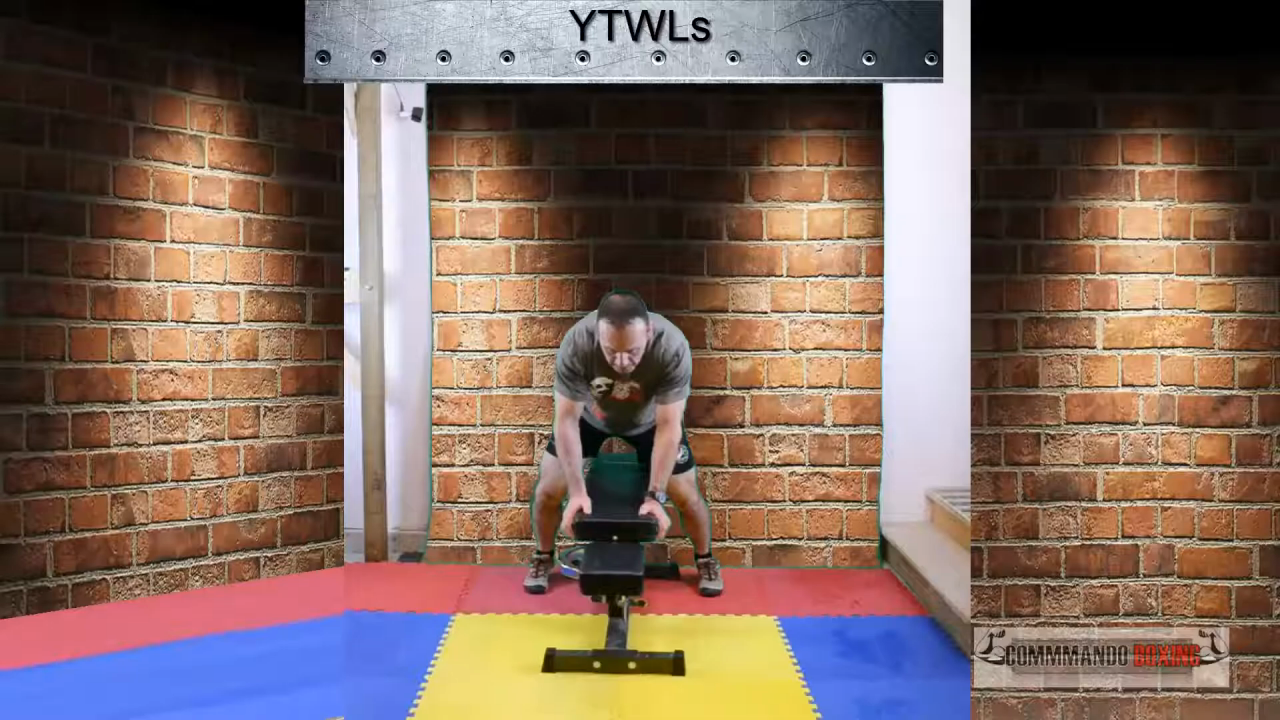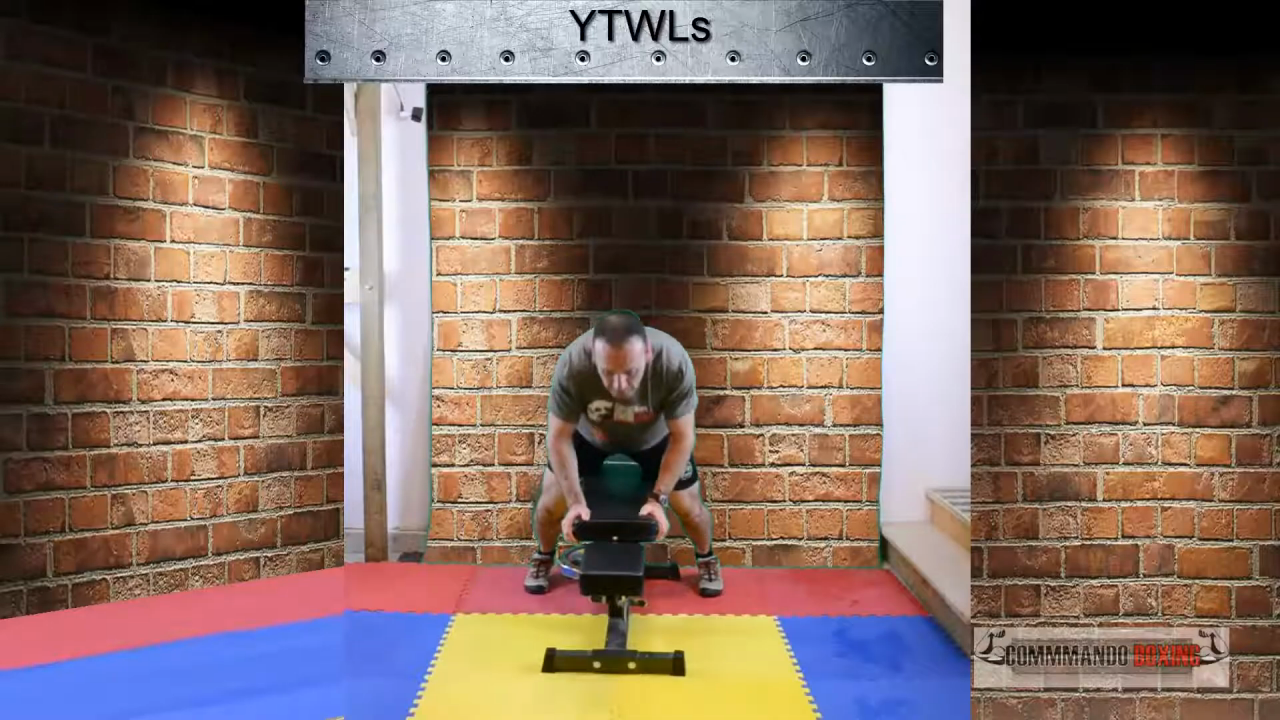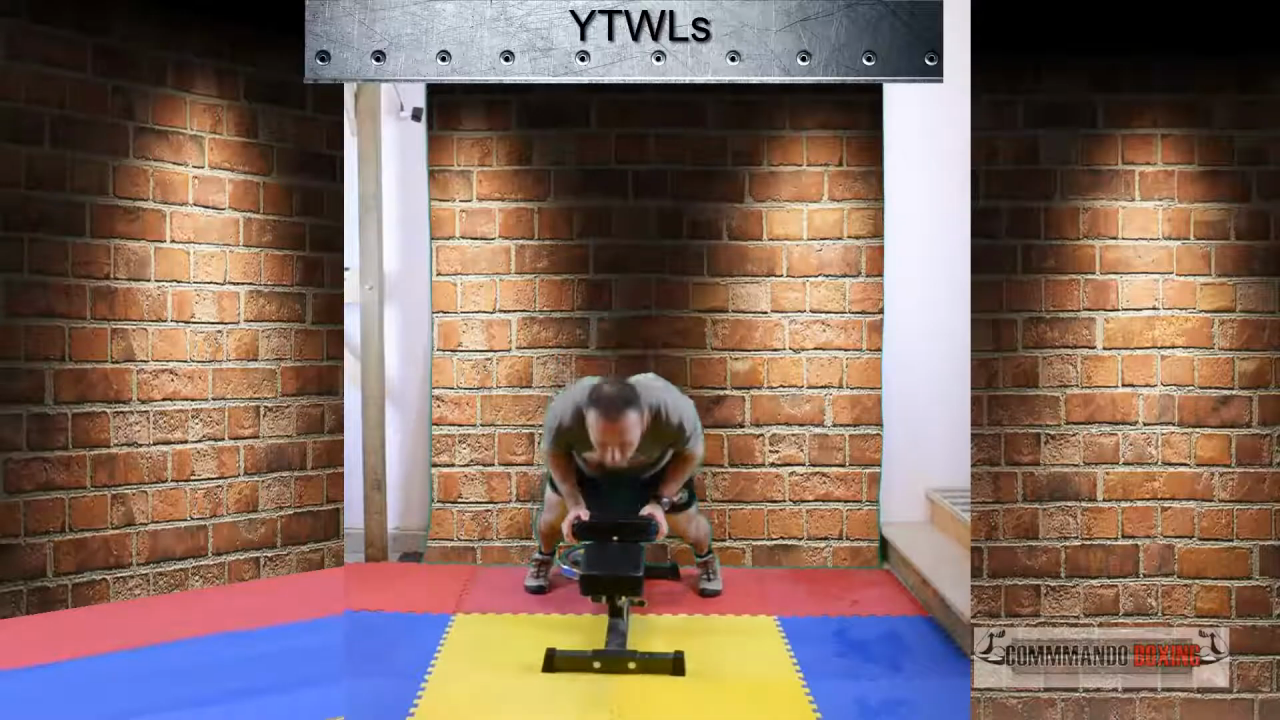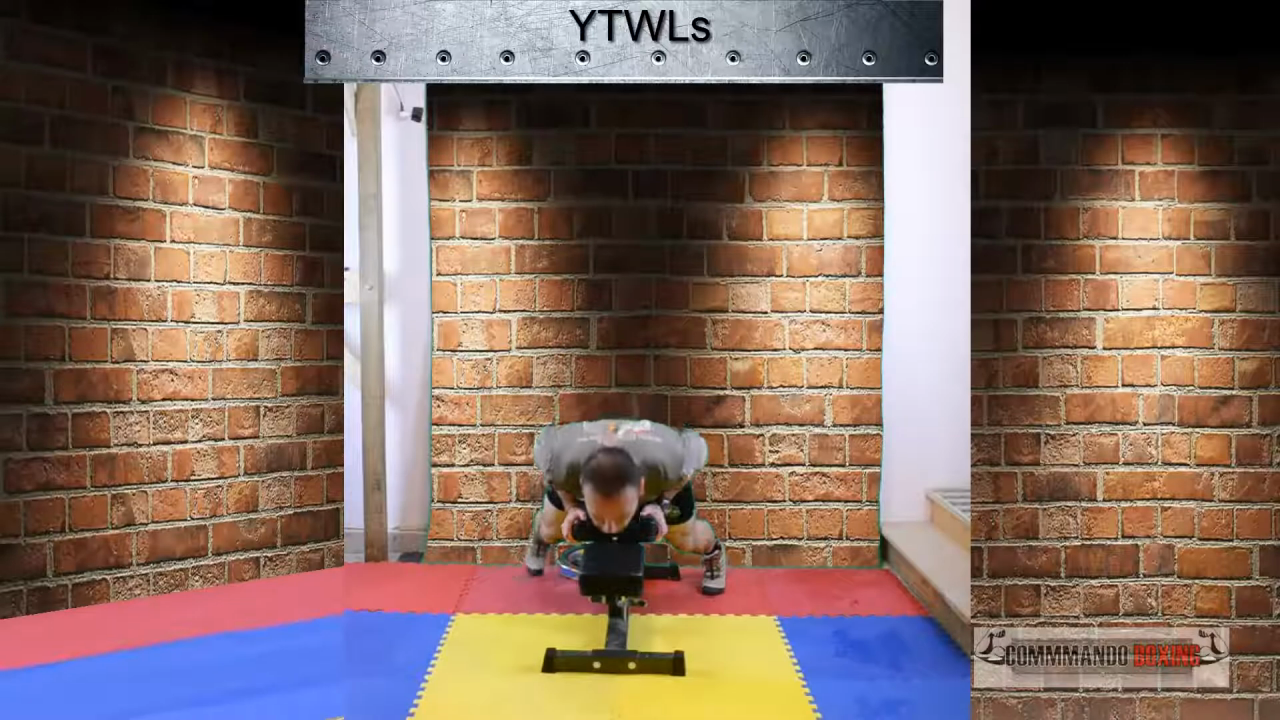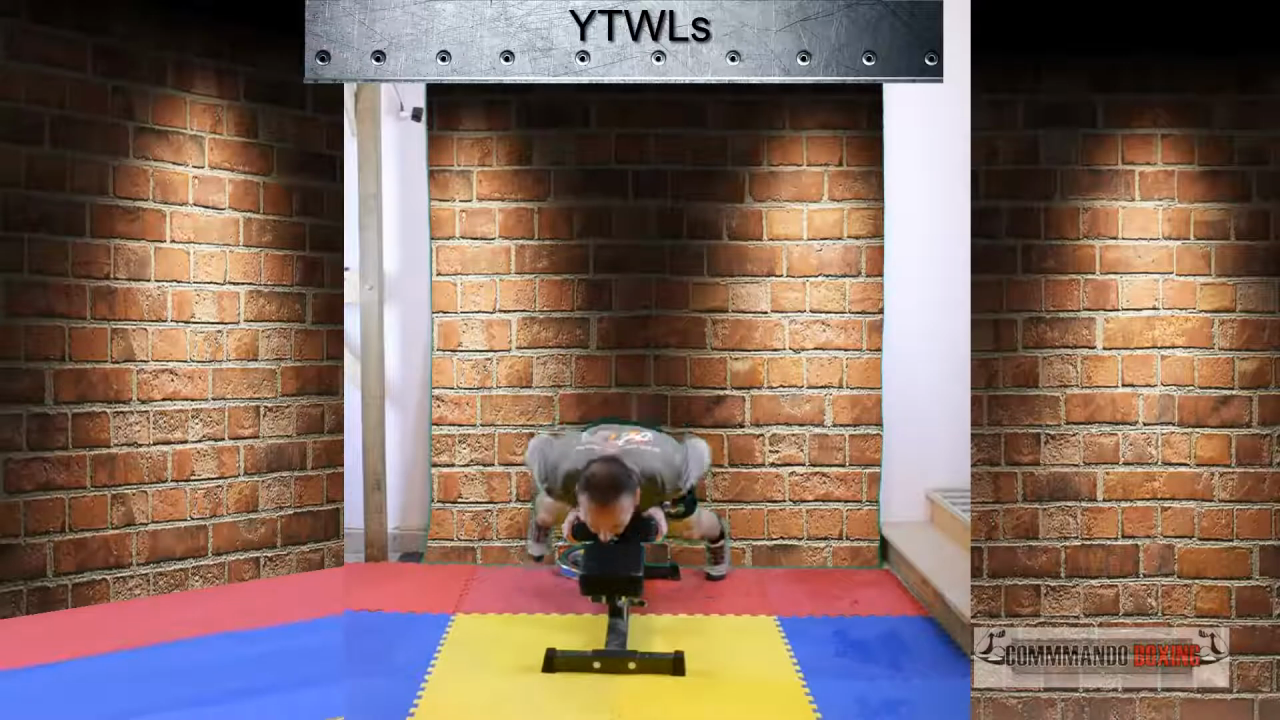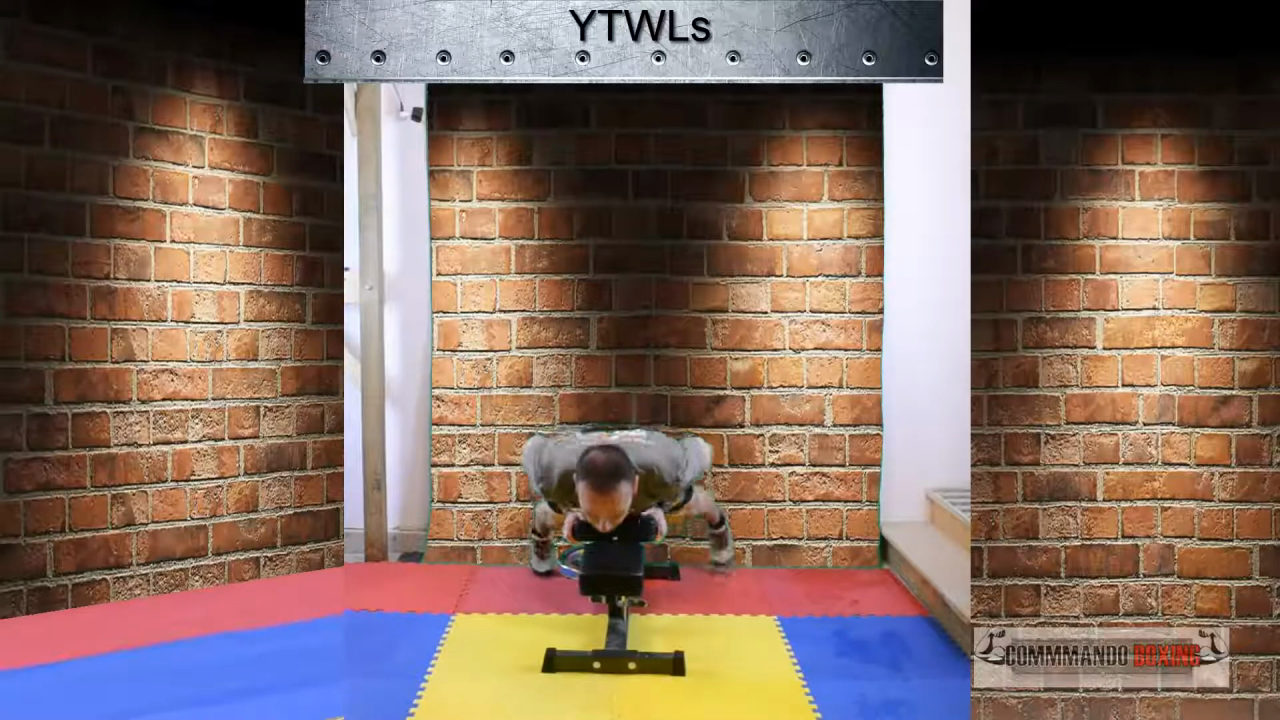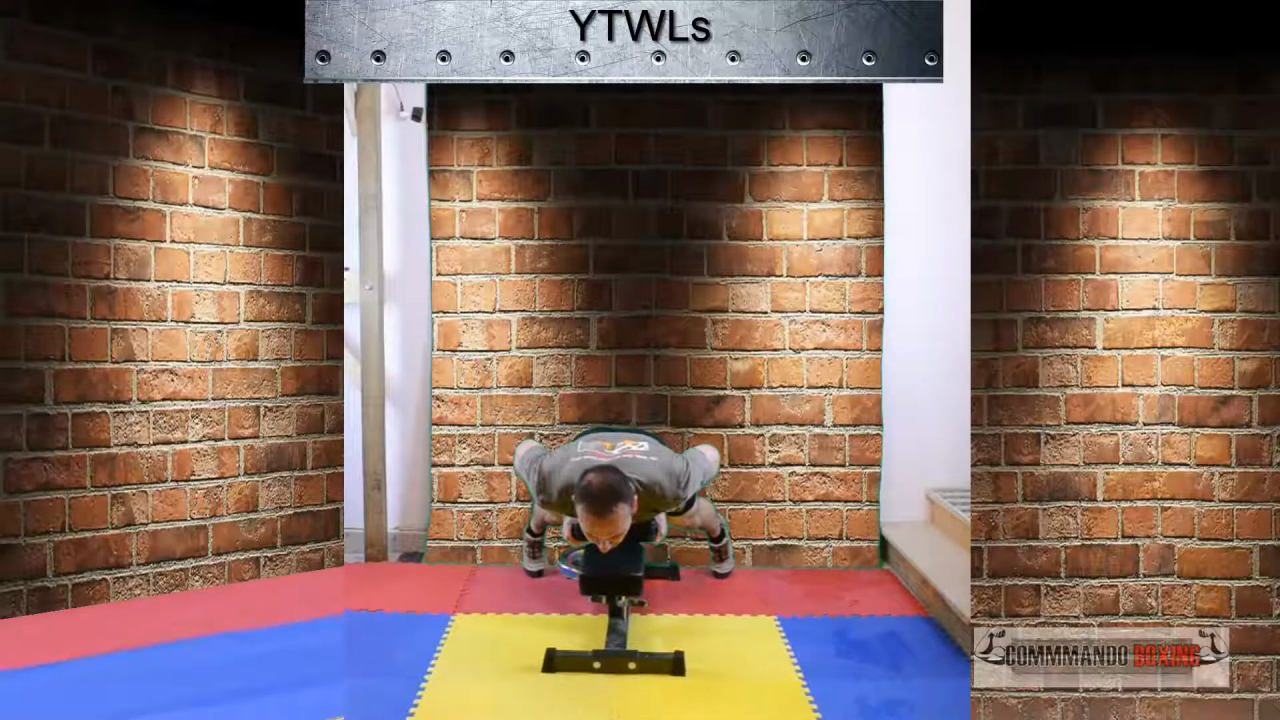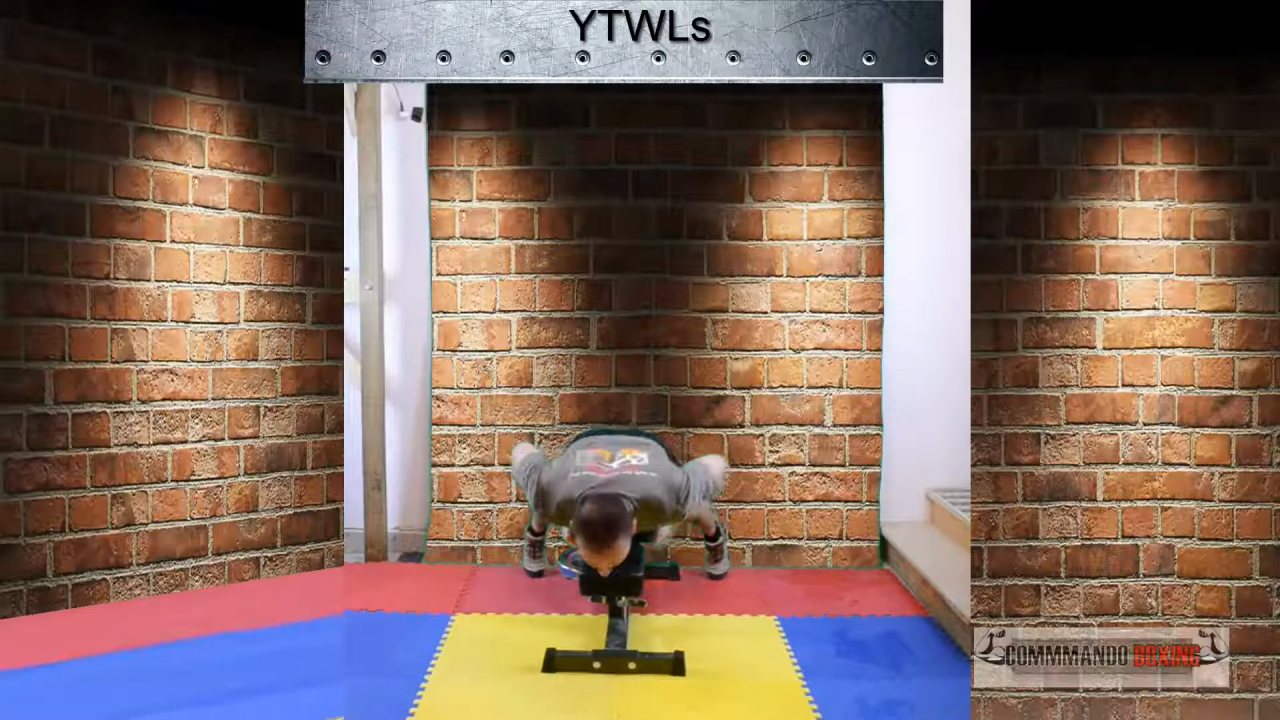
dt=0.4s
person 1, frame 1
left shoulder: (672, 346)
right shoulder: (576, 343)
left elbow: (668, 427)
right elbow: (567, 420)
left wrist: (655, 496)
right wrist: (577, 491)
left hip: (649, 419)
right hip: (589, 415)
left knee: (686, 494)
right knee: (549, 490)
left ankle: (705, 558)
right ankle: (543, 556)
person 1, frame 2
left shoulder: (674, 362)
right shoulder: (572, 364)
left elbow: (682, 436)
right elbow: (560, 436)
left wrist: (659, 498)
right wrist: (574, 502)
left hip: (654, 436)
right hip: (589, 435)
left knee: (689, 505)
right knee: (551, 504)
left ankle: (706, 558)
right ankle: (543, 556)
person 1, frame 3
left shoulder: (673, 412)
right shoulder: (564, 413)
left elbow: (692, 453)
right elbow: (554, 454)
left wrist: (662, 500)
right wrist: (573, 503)
left knee: (686, 525)
right knee: (554, 518)
left ankle: (705, 557)
right ankle: (544, 557)
person 1, frame 4
left shoulder: (668, 463)
right shoulder: (562, 462)
left elbow: (698, 446)
right elbow: (542, 443)
left wrist: (661, 503)
right wrist: (571, 505)
left hip: (655, 463)
left knee: (686, 539)
right knee: (550, 529)
left ankle: (712, 551)
right ankle: (541, 538)
person 1, frame 5
left shoulder: (668, 472)
right shoulder: (558, 471)
left elbow: (701, 450)
right elbow: (536, 446)
left wrist: (662, 504)
right wrist: (570, 506)
left knee: (690, 529)
right knee: (549, 514)
left ankle: (717, 536)
right ankle: (541, 523)
person 1, frame 6
left shoulder: (665, 467)
right shoulder: (551, 472)
left elbow: (702, 450)
right elbow: (533, 446)
left wrist: (662, 505)
right wrist: (567, 508)
left knee: (689, 503)
right knee: (552, 514)
left ankle: (717, 522)
right ankle: (541, 534)
person 1, frame 7
left shoulder: (667, 482)
right shoulder: (554, 482)
left elbow: (710, 455)
right elbow: (525, 448)
right wrist: (562, 513)
left knee: (691, 516)
left ankle: (718, 533)
right ankle: (535, 532)
person 1, frame 8
left shoulder: (668, 497)
right shoulder: (551, 497)
left elbow: (717, 464)
right elbow: (521, 451)
left ankle: (713, 535)
right ankle: (536, 532)
